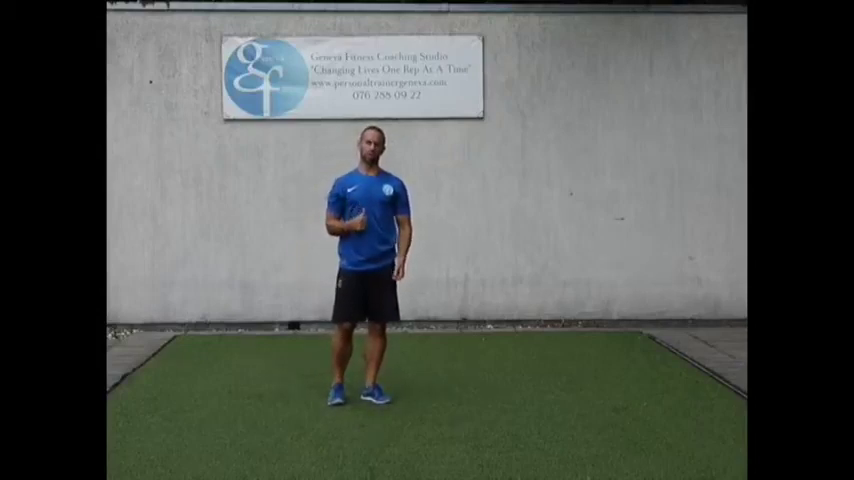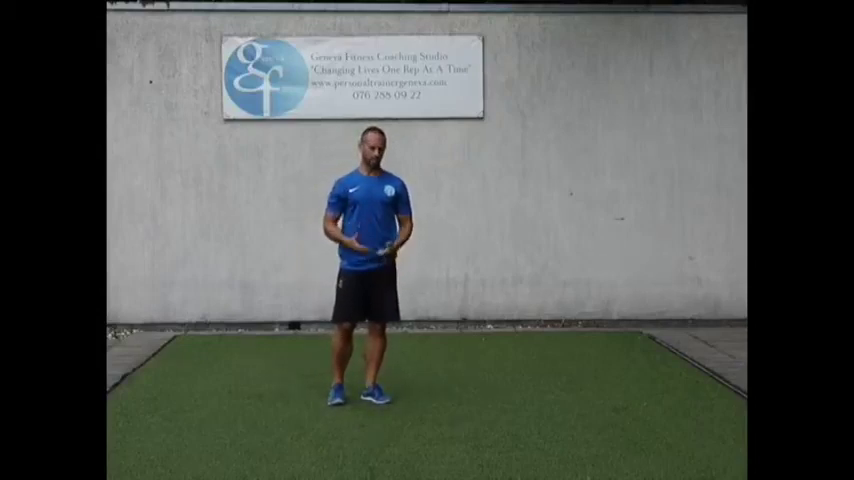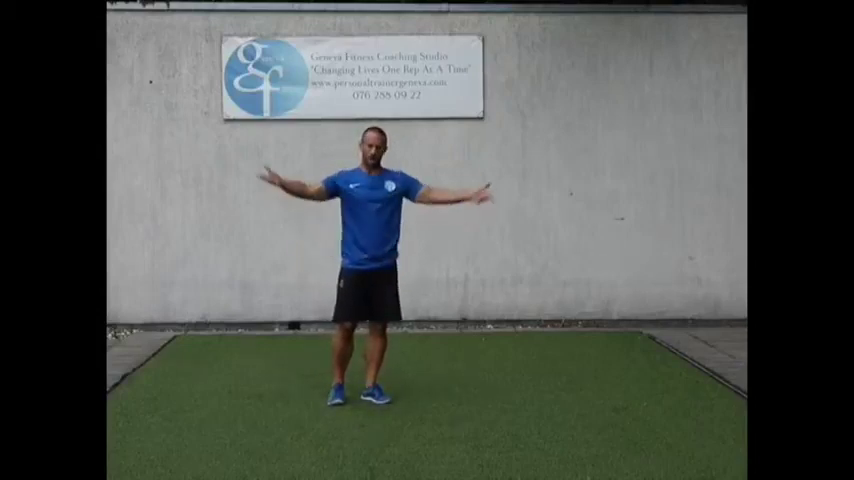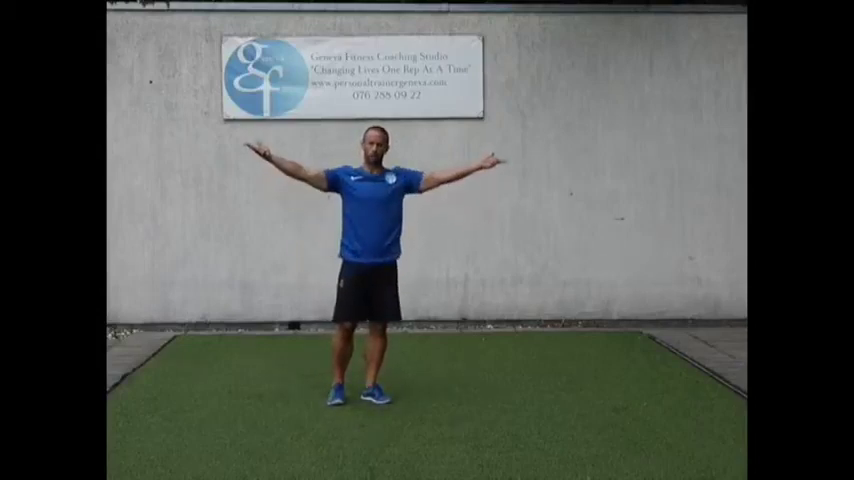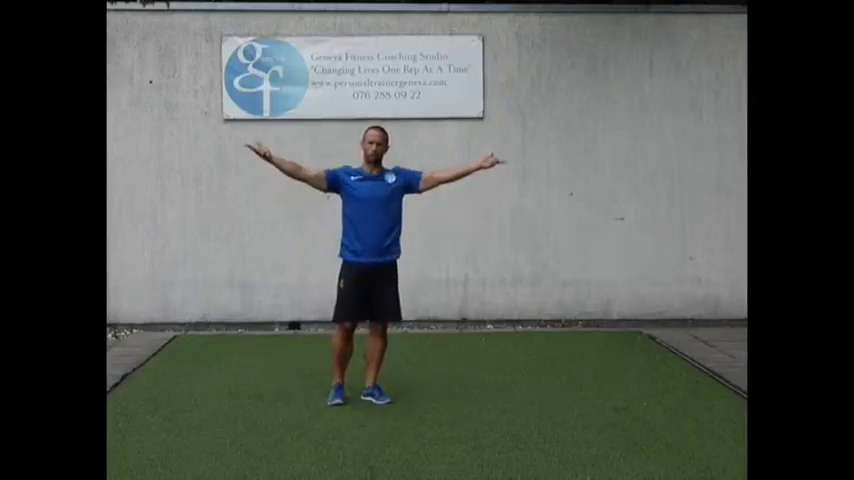
dt=0.4s
person 1, frame 1
left shoulder: (394, 184)
right shoulder: (343, 184)
left elbow: (404, 226)
right elbow: (330, 225)
left wrist: (401, 259)
right wrist: (350, 225)
left hip: (383, 269)
right hip: (351, 268)
left knee: (378, 327)
right knee: (345, 326)
left ankle: (371, 386)
right ankle: (337, 384)
person 1, frame 2
left shoulder: (396, 185)
right shoulder: (344, 184)
left elbow: (406, 223)
right elbow: (328, 224)
left wrist: (397, 243)
right wrist: (346, 241)
left hip: (383, 269)
right hip: (352, 269)
left knee: (378, 327)
right knee: (344, 326)
left ankle: (371, 386)
right ankle: (337, 385)
person 1, frame 3
left shoulder: (398, 180)
right shoulder: (344, 179)
left elbow: (431, 194)
right elbow: (310, 191)
left wrist: (469, 195)
right wrist: (282, 183)
left hip: (385, 268)
right hip: (353, 268)
left knee: (379, 327)
right knee: (345, 326)
left ankle: (371, 386)
right ankle: (337, 385)
person 1, frame 4
left shoulder: (400, 178)
right shoulder: (345, 176)
left elbow: (438, 177)
right elbow: (305, 174)
left wrist: (479, 165)
right wrist: (271, 157)
left hip: (385, 267)
right hip: (353, 265)
left knee: (379, 327)
right knee: (345, 326)
left ankle: (371, 386)
right ankle: (338, 385)
person 1, frame 5
left shoulder: (400, 178)
right shoulder: (345, 177)
left elbow: (437, 177)
right elbow: (305, 174)
left wrist: (479, 166)
right wrist: (271, 159)
left hip: (385, 266)
right hip: (353, 265)
left knee: (379, 327)
right knee: (345, 326)
left ankle: (371, 386)
right ankle: (337, 385)
